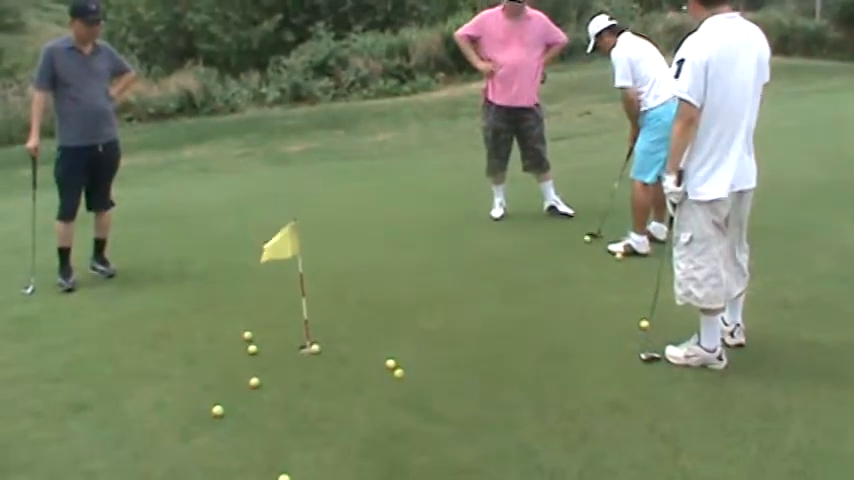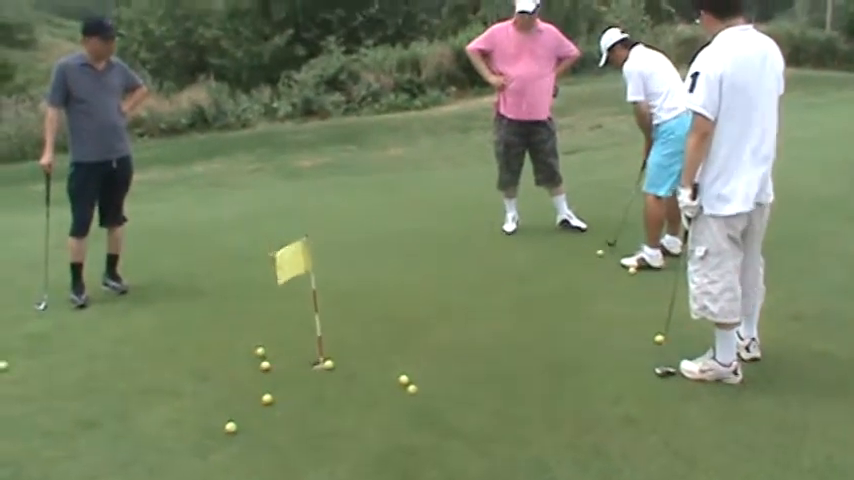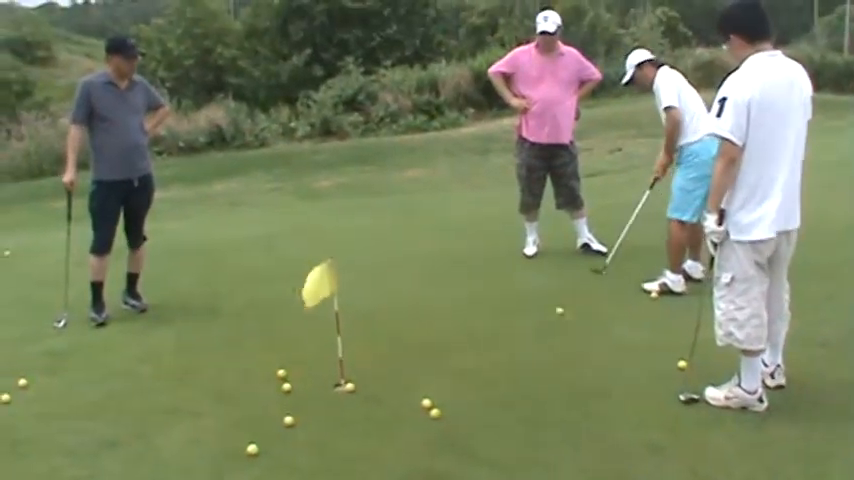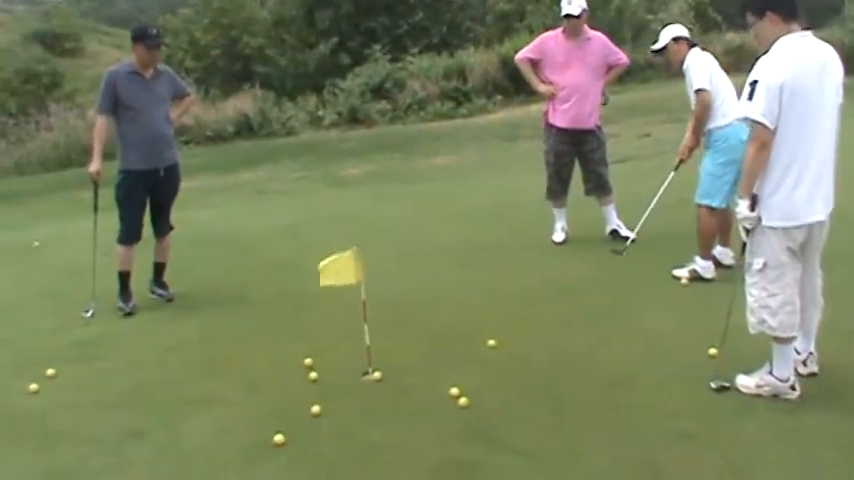
dt=0.5s
person 1, frame 1
left shoulder: (698, 46)
right shoulder: (757, 38)
left elbow: (687, 118)
right elbow: (755, 99)
left wrist: (671, 172)
left hip: (706, 174)
right hip: (742, 168)
left knee: (703, 259)
right knee: (734, 251)
left ankle: (710, 346)
right ankle: (732, 324)
person 1, frame 2
left shoulder: (712, 59)
right shoulder: (770, 50)
left elbow: (701, 132)
right elbow: (770, 111)
left wrist: (686, 186)
left hip: (721, 188)
right hip: (759, 181)
left knee: (718, 273)
right knee: (750, 265)
left ankle: (725, 360)
right ankle: (748, 338)
person 1, frame 3
left shoulder: (740, 84)
right shoulder: (799, 75)
left elbow: (729, 157)
right elbow: (796, 137)
left wrist: (712, 212)
left hip: (749, 213)
right hip: (786, 208)
left knee: (743, 299)
right knee: (775, 290)
left ankle: (749, 388)
right ankle: (772, 365)
person 1, frame 4
left shoulder: (772, 66)
right shoulder: (830, 57)
left elbow: (761, 141)
right elbow: (826, 123)
left wrist: (744, 196)
left hip: (781, 199)
right hip: (819, 193)
left knee: (775, 286)
right knee: (808, 276)
left ankle: (782, 376)
right ankle: (805, 352)
person 2, frame 1
left shoulder: (105, 51)
right shoulder: (53, 52)
left elbow: (129, 73)
right elbow: (40, 93)
left wrist: (113, 94)
right wrist: (34, 134)
left hip: (107, 141)
right hip: (72, 144)
left knee: (102, 203)
right knee: (68, 208)
left ankle: (99, 257)
right ankle: (65, 268)
person 2, frame 2
left shoulder: (117, 67)
right shoulder: (66, 68)
left elbow: (140, 89)
right elbow: (54, 109)
left wrist: (126, 109)
right wrist: (48, 150)
left hip: (119, 156)
right hip: (86, 160)
left knee: (115, 219)
right knee: (80, 224)
left ankle: (111, 273)
right ankle: (77, 284)
person 2, frame 3
left shoulder: (141, 86)
right shoulder: (90, 86)
left elbow: (163, 108)
right elbow: (77, 127)
left wrist: (148, 127)
right wrist: (71, 168)
left hip: (141, 175)
right hip: (107, 178)
left knee: (137, 238)
right knee: (101, 242)
left ankle: (131, 291)
right ankle: (97, 302)
person 2, frame 4
left shoulder: (166, 75)
right shoulder: (115, 76)
left elbow: (189, 97)
right elbow: (103, 117)
left wrist: (174, 116)
right wrist: (97, 158)
left hip: (167, 165)
right hip: (134, 169)
left knee: (163, 227)
right knee: (129, 233)
left ankle: (158, 281)
right ankle: (124, 291)
person 3, frame 1
left shoulder: (620, 51)
right shoulder: (639, 43)
left elbow: (630, 96)
left wrist: (634, 129)
right wrist: (639, 127)
left hip: (659, 114)
right hip: (673, 109)
left knee: (641, 179)
right knee: (658, 174)
left ankle: (638, 240)
right ankle: (658, 227)
person 3, frame 2
left shoulder: (632, 65)
right shoulder: (652, 55)
left elbow: (641, 110)
left wrist: (648, 141)
right wrist: (653, 138)
left hip: (672, 128)
right hip: (687, 122)
left knee: (654, 192)
right knee: (671, 187)
left ankle: (652, 253)
right ankle: (672, 241)
person 3, frame 3
left shoulder: (664, 79)
right shoulder: (670, 79)
left elbow: (674, 117)
left wrist: (667, 155)
right wrist: (663, 157)
left hip: (697, 152)
right hip: (705, 149)
left knee: (678, 217)
right knee: (691, 214)
left ankle: (673, 278)
right ankle: (693, 266)
person 3, frame 4
left shoulder: (695, 60)
right shoulder: (699, 62)
left elbow: (705, 100)
right elbow: (699, 108)
left wrist: (693, 137)
right wrist: (688, 139)
left hip: (725, 136)
right hip: (733, 134)
left knee: (707, 203)
right knee: (720, 199)
left ankle: (703, 265)
right ankle: (723, 252)
person 4, frame 1
left shoulder: (539, 20)
right shoulder: (487, 19)
left elbow: (561, 41)
right elbow: (461, 36)
left wrist: (542, 61)
right wrist: (478, 62)
left hip: (528, 101)
right hip: (497, 101)
left knee: (538, 155)
right knee: (496, 156)
left ankle: (551, 200)
right ankle: (498, 201)
person 4, frame 2
left shoulder: (550, 33)
right shoulder: (498, 32)
left elbow: (573, 54)
right elbow: (473, 49)
left wrist: (554, 74)
right wrist: (489, 76)
left hip: (540, 114)
right hip: (509, 114)
left knee: (550, 168)
right knee: (508, 170)
left ankle: (563, 214)
right ankle: (511, 215)
person 4, frame 3
left shoulder: (572, 57)
right shoulder: (521, 55)
left elbow: (595, 77)
right elbow: (494, 72)
left wrist: (576, 97)
right wrist: (511, 99)
left hip: (562, 137)
right hip: (531, 137)
left knee: (571, 192)
right knee: (530, 193)
left ankle: (584, 237)
right ankle: (531, 238)
person 4, frame 4
left shoulder: (599, 41)
right shoulder: (548, 41)
left elbow: (622, 62)
right elbow: (521, 58)
left wrist: (603, 82)
right wrist: (539, 85)
left hip: (589, 124)
right hip: (558, 123)
left knee: (600, 178)
right knee: (557, 180)
left ankle: (613, 224)
right ankle: (560, 225)
